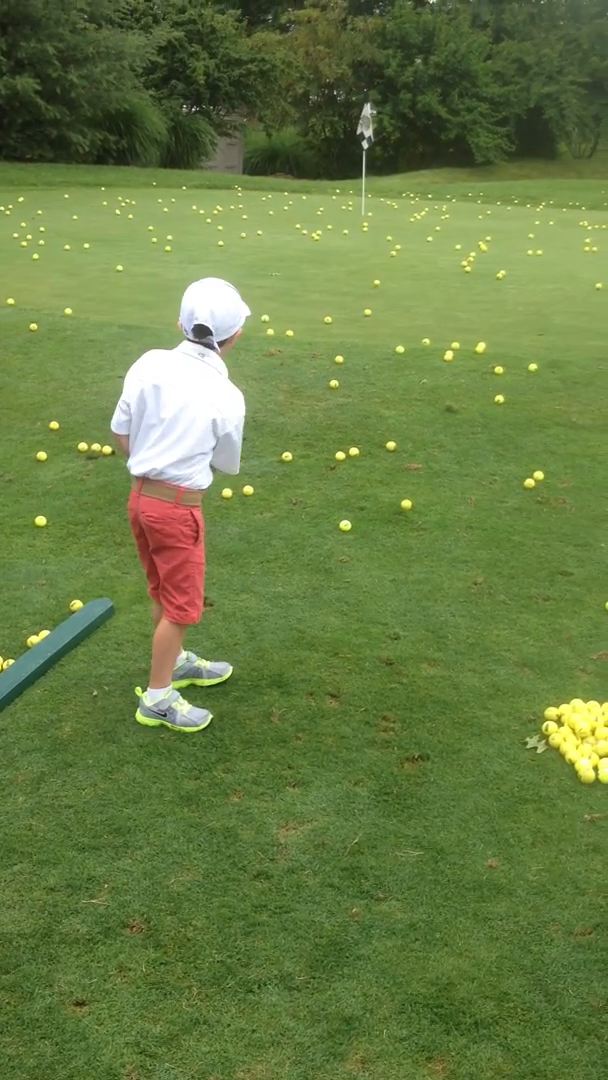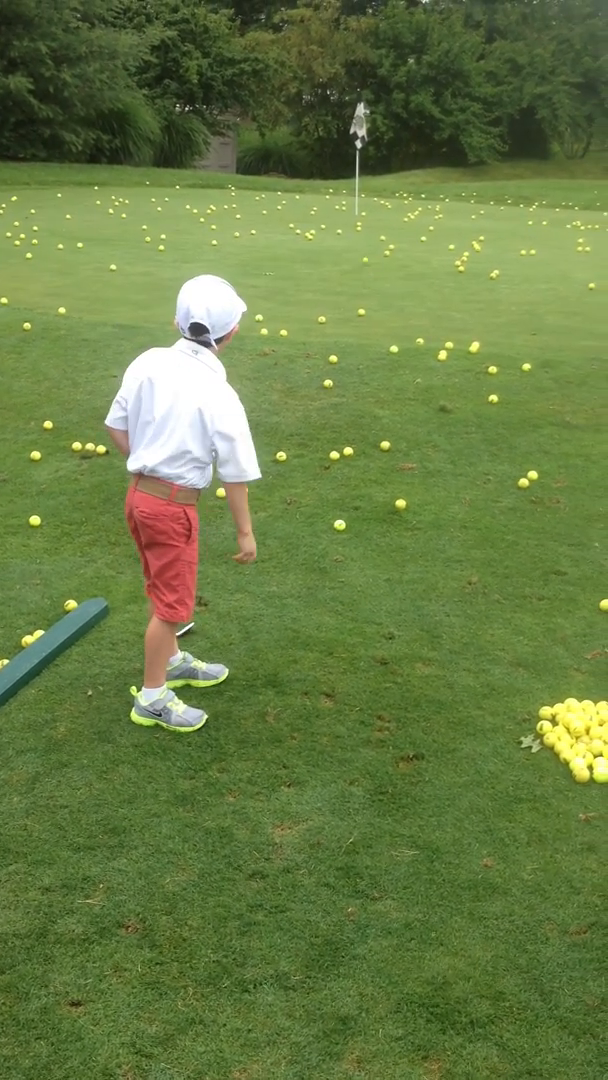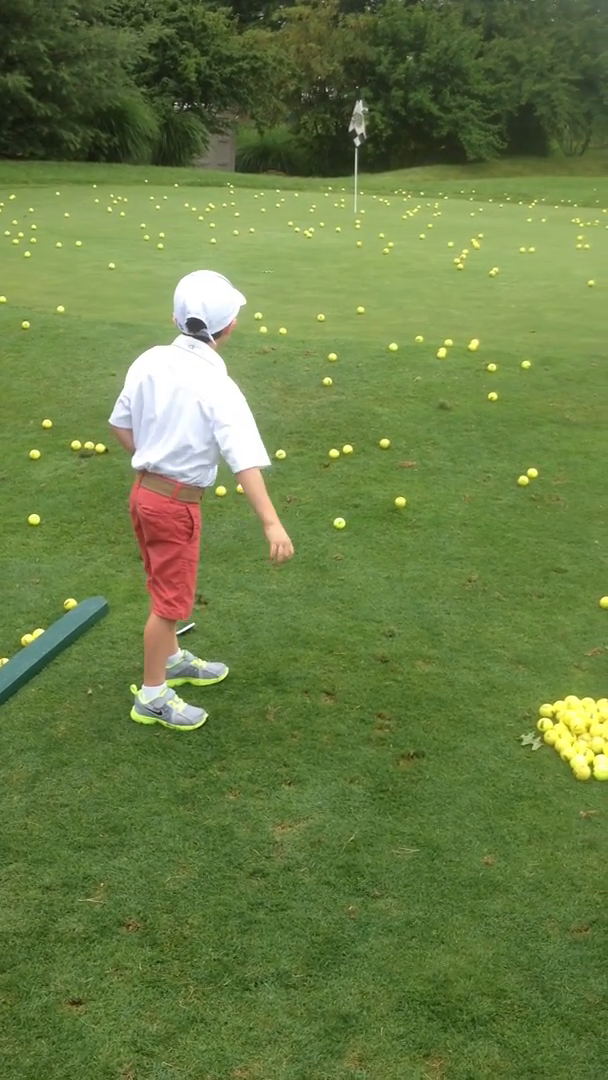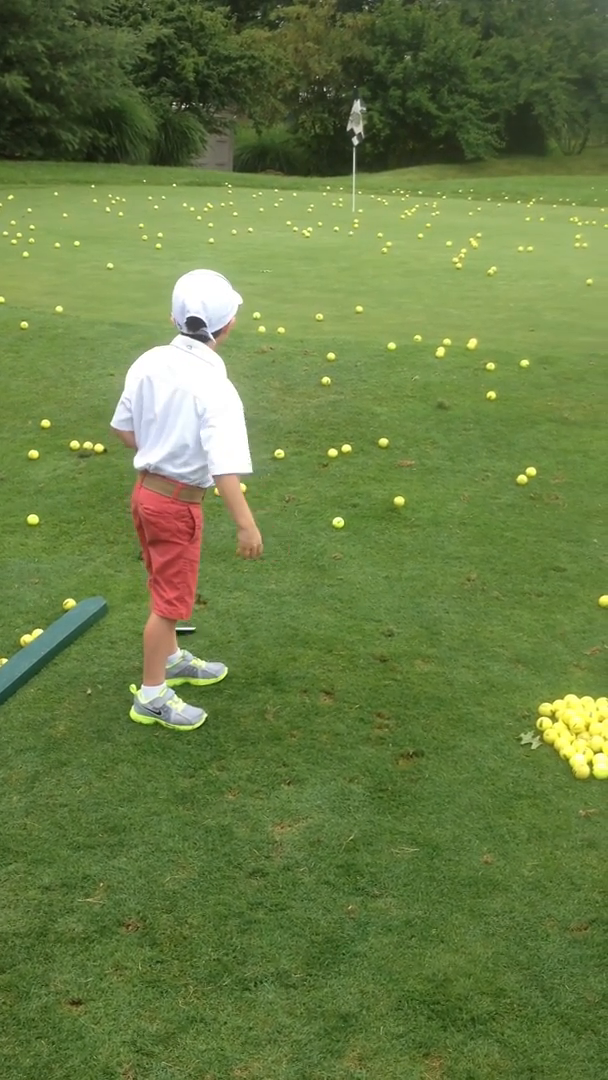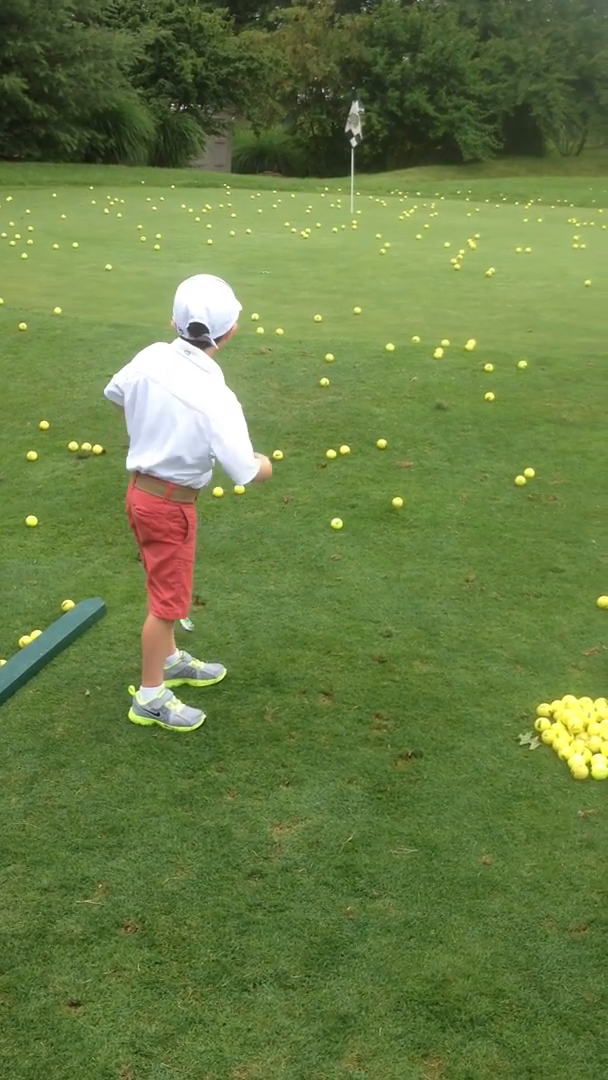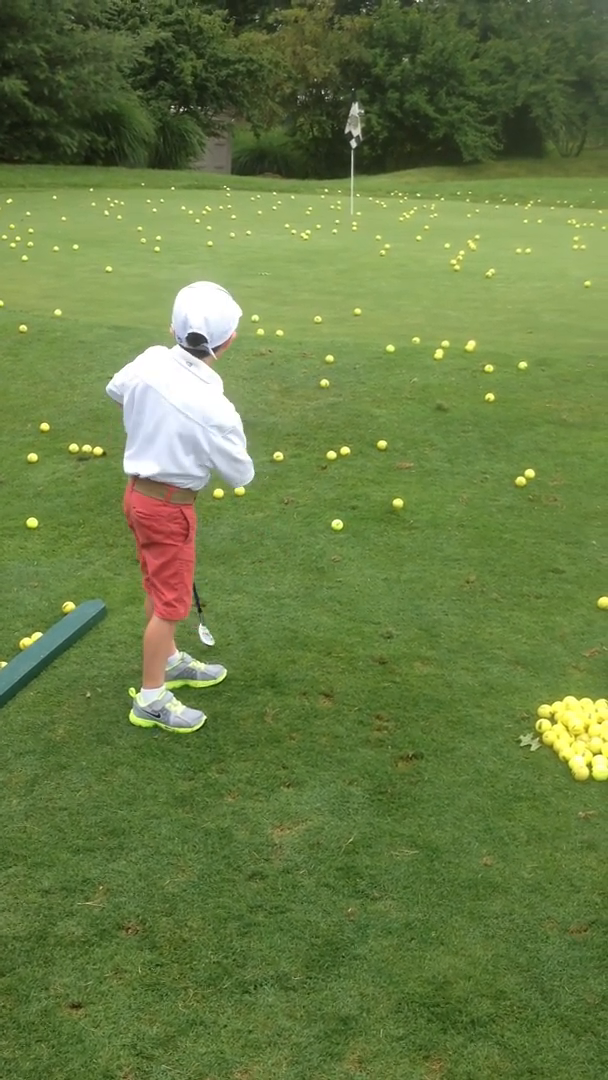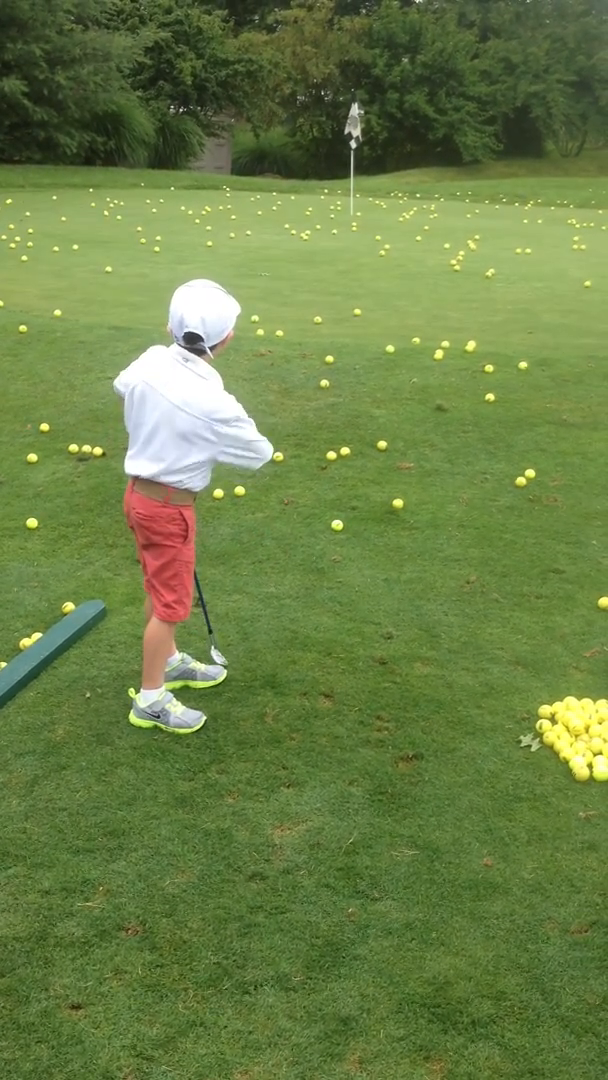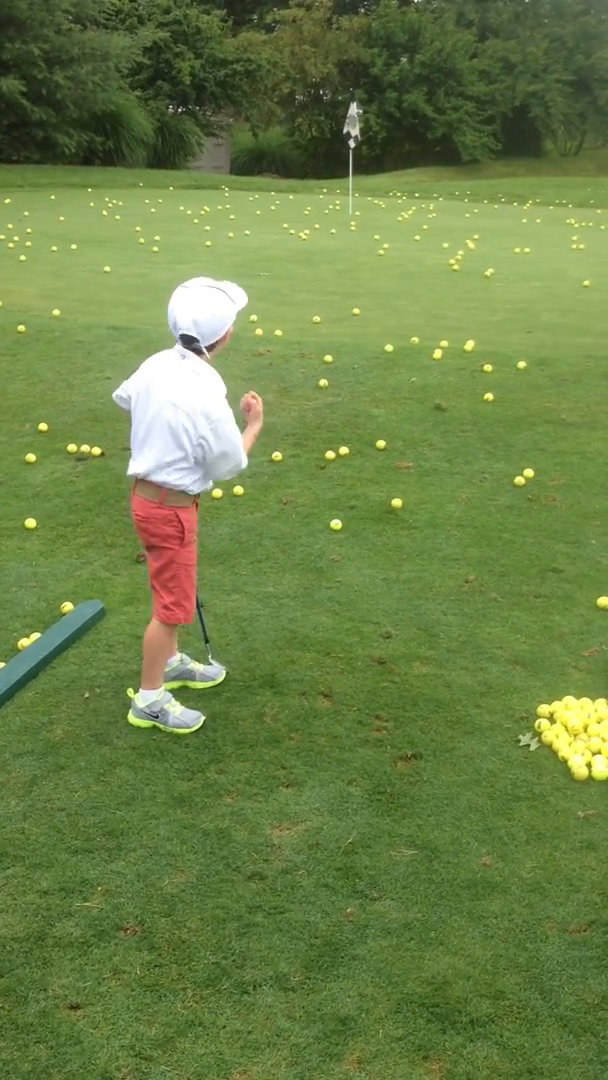
dt=0.2s
person 1, frame 1
left shoulder: (149, 365)
right shoulder: (226, 397)
left elbow: (121, 431)
right elbow: (225, 464)
left hip: (141, 495)
right hip: (177, 506)
left knee: (165, 593)
right knee: (181, 604)
left ankle: (176, 662)
right ankle: (157, 697)
person 1, frame 2
left shoulder: (147, 363)
right shoulder: (218, 395)
left elbow: (116, 427)
right elbow: (234, 474)
right wrist: (245, 531)
left hip: (139, 492)
right hip: (172, 504)
left knee: (162, 591)
right knee: (171, 602)
left ankle: (170, 661)
right ankle: (151, 697)
person 1, frame 3
left shoulder: (149, 362)
right shoulder: (216, 387)
left elbow: (121, 426)
right elbow: (244, 460)
right wrist: (271, 523)
left hip: (144, 490)
right hip: (176, 502)
left knee: (164, 587)
right knee: (169, 599)
left ankle: (170, 659)
right ankle: (152, 696)
person 1, frame 4
left shoulder: (150, 363)
right shoulder: (215, 387)
left elbow: (123, 427)
right elbow: (225, 466)
right wrist: (246, 525)
left hip: (146, 488)
right hip: (177, 501)
left knee: (165, 587)
right knee: (171, 598)
left ankle: (170, 659)
right ankle: (151, 695)
person 1, frame 5
left shoulder: (148, 359)
right shoulder: (214, 396)
left elbow: (116, 394)
right elbow: (243, 472)
right wrist: (264, 466)
left hip: (139, 488)
right hip: (170, 503)
left knee: (165, 587)
right knee: (168, 598)
left ankle: (169, 660)
right ankle: (150, 696)
person 1, frame 6
left shoulder: (149, 362)
right shoulder: (213, 409)
left elbow: (116, 390)
right elbow: (241, 475)
right wrist: (225, 447)
left hip: (138, 491)
right hip: (169, 506)
left knee: (161, 589)
right knee: (169, 600)
left ankle: (168, 661)
right ankle: (150, 698)
person 1, frame 7
left shoulder: (150, 361)
right shoulder: (212, 404)
left elbow: (124, 388)
right elbow: (260, 453)
right wrist: (232, 434)
left hip: (139, 491)
right hip: (168, 505)
left knee: (162, 590)
right knee: (169, 602)
left ankle: (168, 661)
right ankle: (150, 699)
person 1, frame 8
left shoulder: (158, 365)
right shoulder: (207, 401)
left elbow: (123, 399)
right elbow: (227, 466)
right wrist: (253, 426)
left hip: (149, 494)
right hip: (170, 507)
left knee: (170, 590)
right knee: (172, 603)
left ankle: (168, 661)
right ankle: (148, 698)
